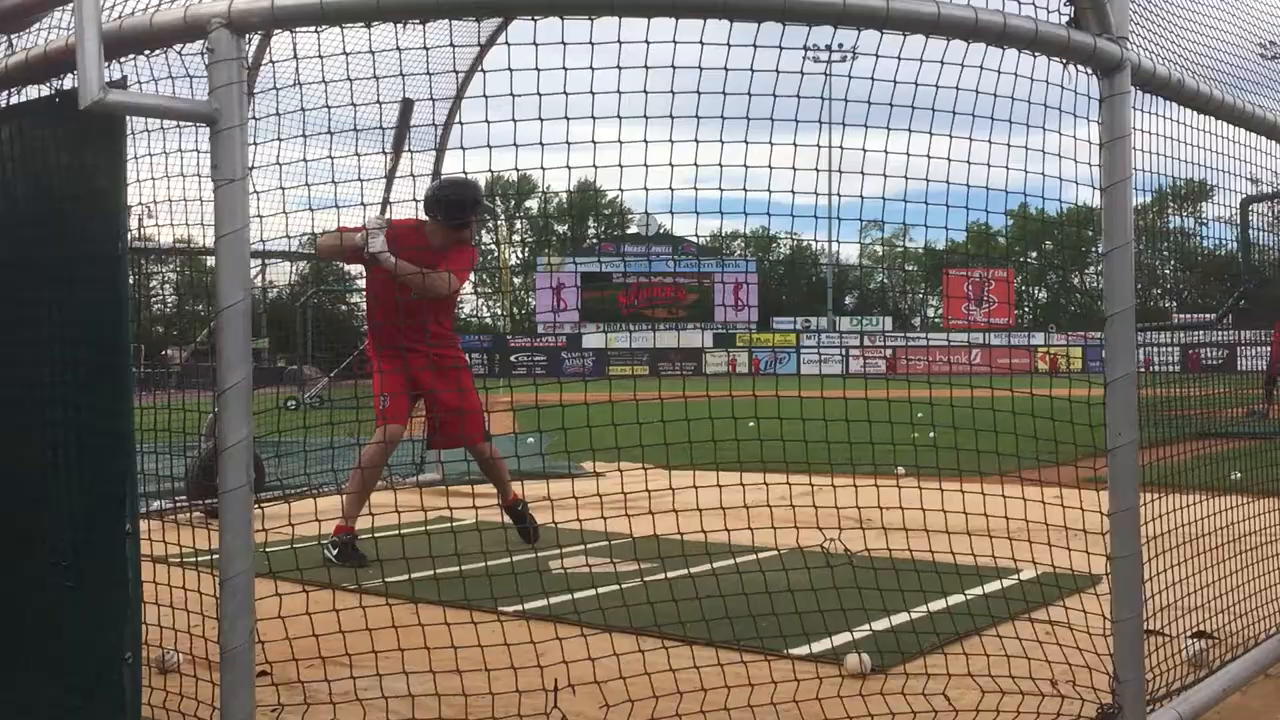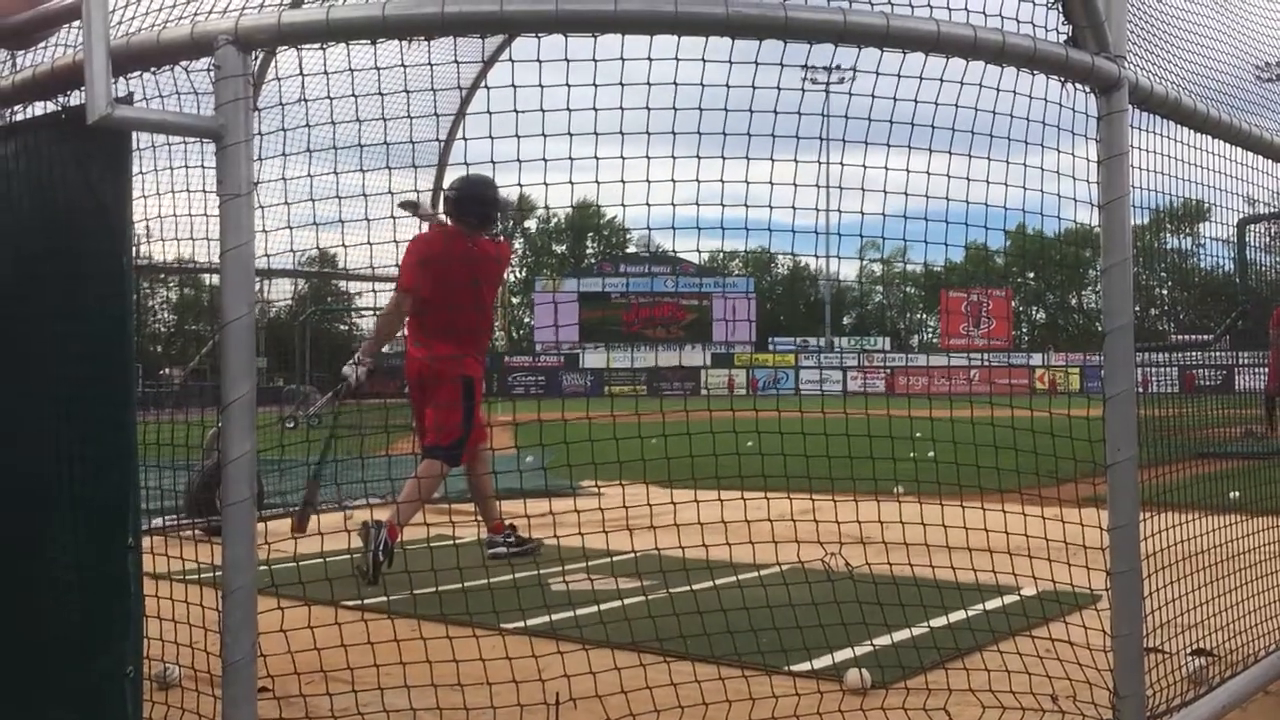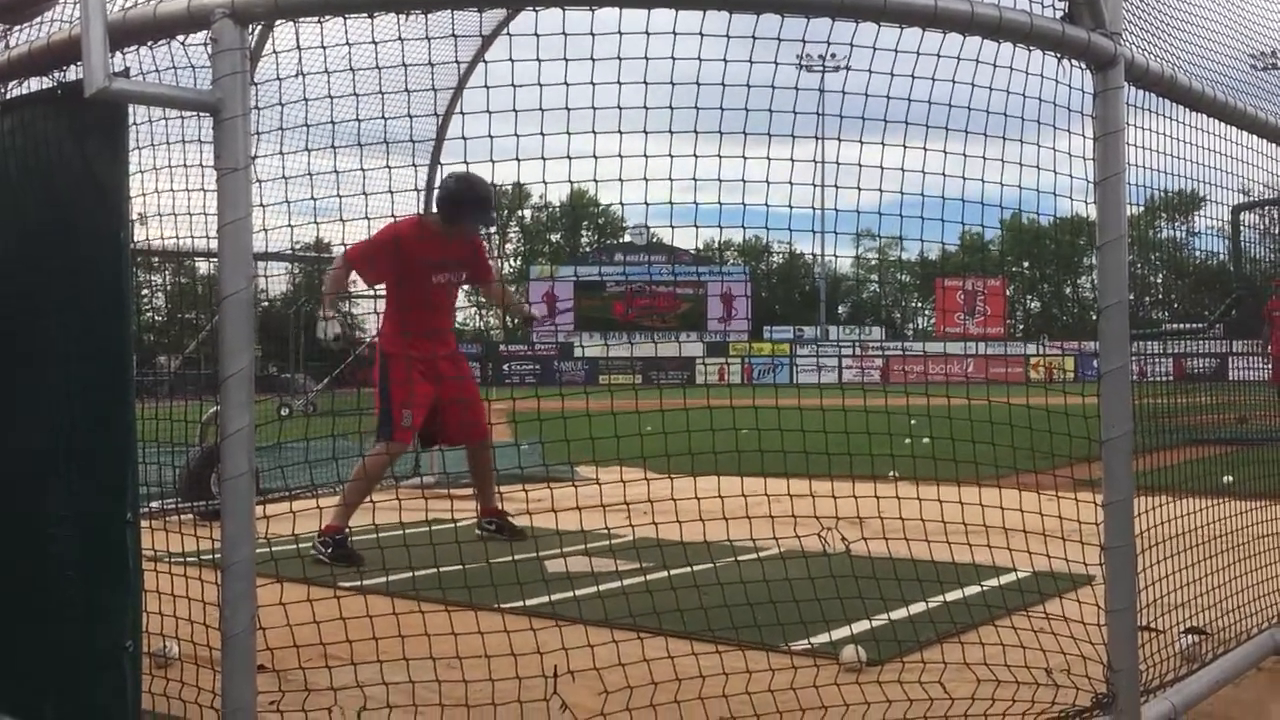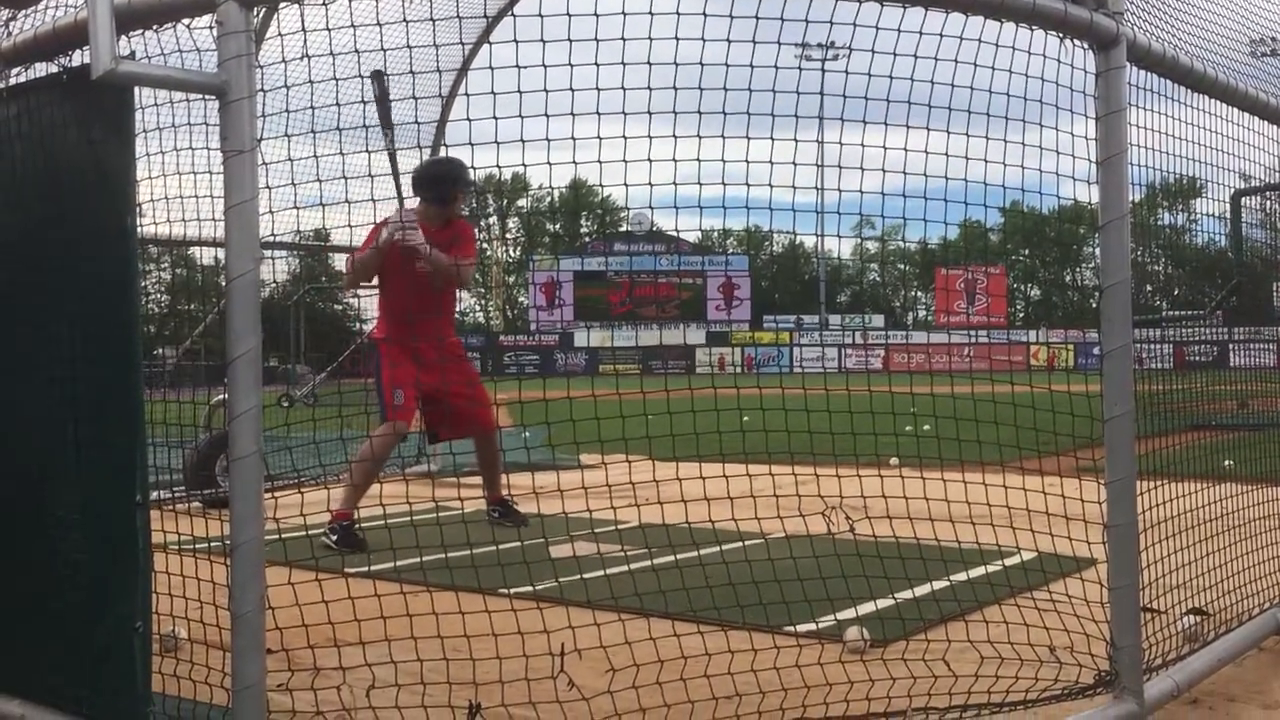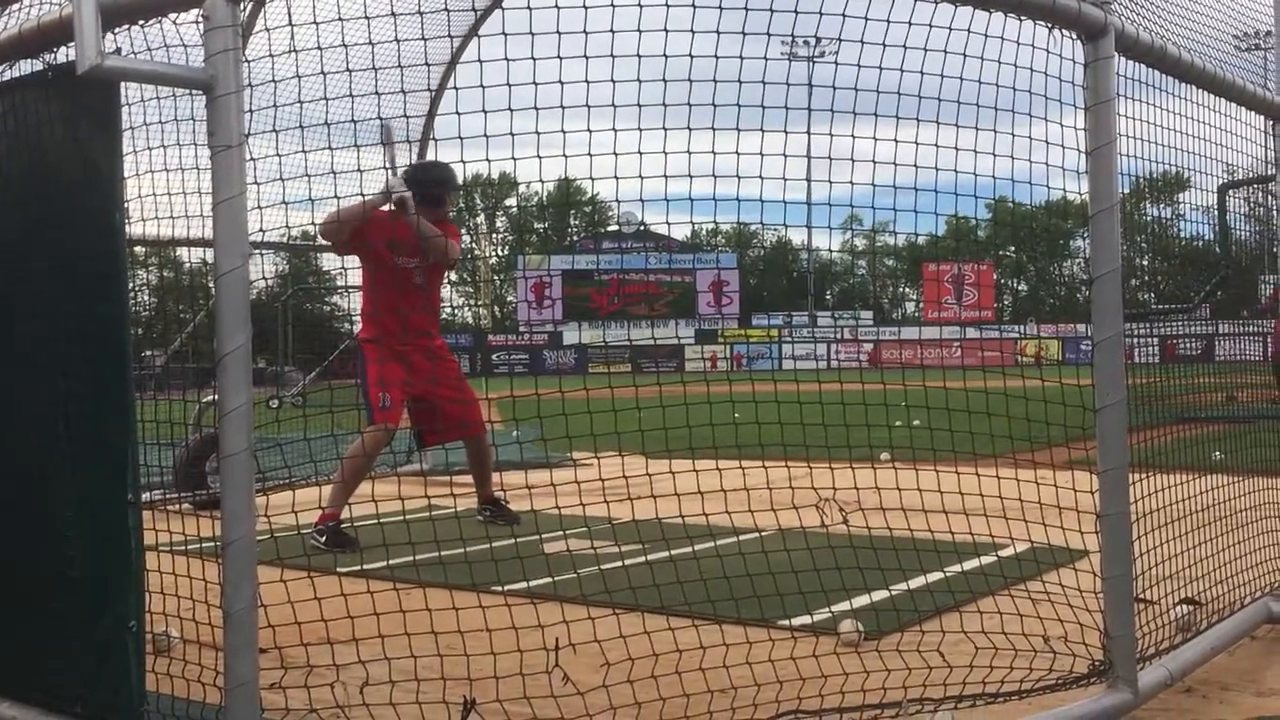
dt=1s
person 1, frame 1
left shoulder: (463, 250)
right shoulder: (391, 232)
left elbow: (439, 286)
right elbow: (324, 246)
left wrist: (390, 261)
right wrist: (361, 242)
left hip: (442, 357)
right hip: (392, 354)
left knee: (477, 442)
right knee: (388, 435)
left ankle: (512, 501)
right ankle: (342, 535)
person 1, frame 2
left shoulder: (428, 244)
right shoulder: (498, 252)
left elbow: (400, 305)
left wrist: (363, 355)
right wrist: (435, 221)
left hip: (420, 362)
right hip: (458, 366)
left knee: (469, 443)
right knee: (443, 455)
left ankle: (498, 532)
right ankle: (389, 529)
person 1, frame 3
left shoulder: (469, 243)
right shoulder: (403, 235)
left elbow: (489, 285)
right elbow: (344, 263)
left wrist: (521, 310)
right wrist: (328, 313)
left hip: (445, 351)
right hip: (402, 352)
left knee: (478, 432)
right knee: (393, 442)
left ankle: (490, 515)
right ankle: (332, 532)
person 1, frame 4
left shoulder: (462, 231)
right shoulder: (392, 227)
left elbow: (465, 276)
right elbow: (351, 277)
left wrist: (424, 246)
right wrist: (386, 238)
left hip: (443, 344)
right hip: (398, 344)
left knee: (484, 423)
right knee: (394, 426)
left ankle: (496, 502)
right ankle: (340, 520)
person 1, frame 5
left shoulder: (444, 229)
right shoulder: (376, 224)
left elbow: (449, 254)
right elbow: (328, 231)
left wrist: (409, 213)
right wrist: (382, 199)
left hip: (429, 346)
right hip: (383, 345)
left knee: (474, 425)
right knee: (381, 428)
left ankle: (487, 501)
right ankle: (326, 521)
